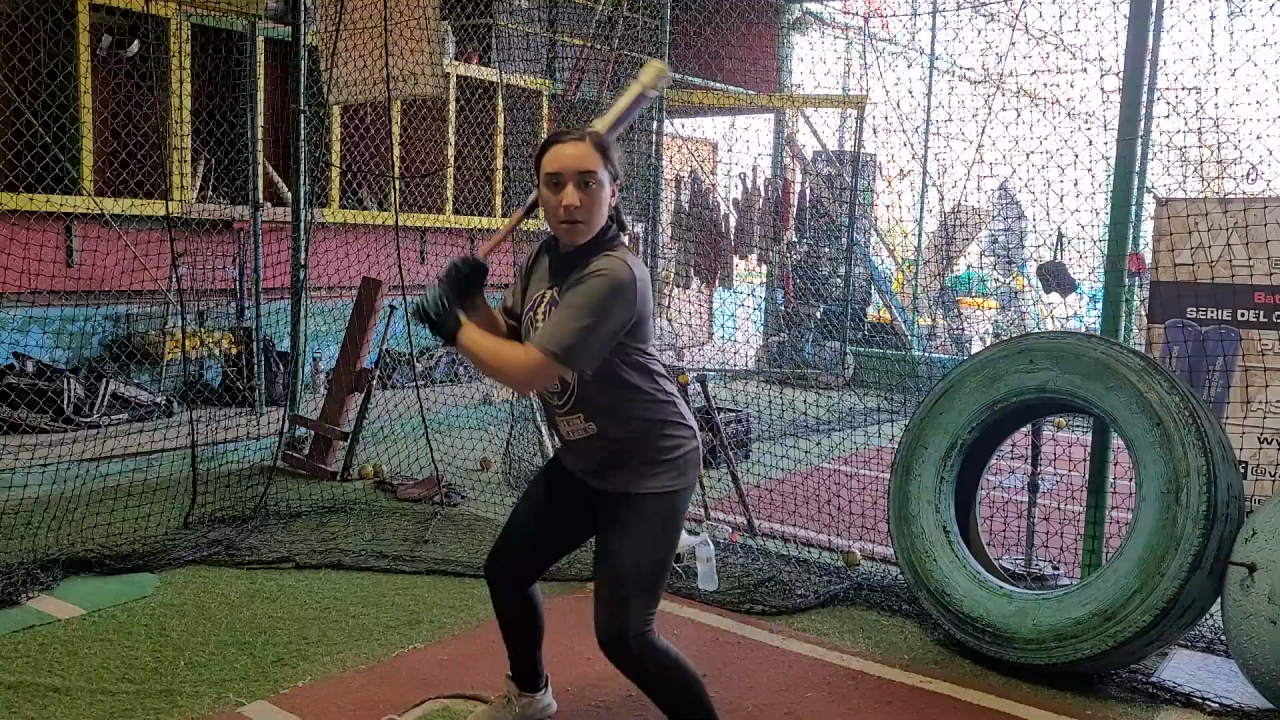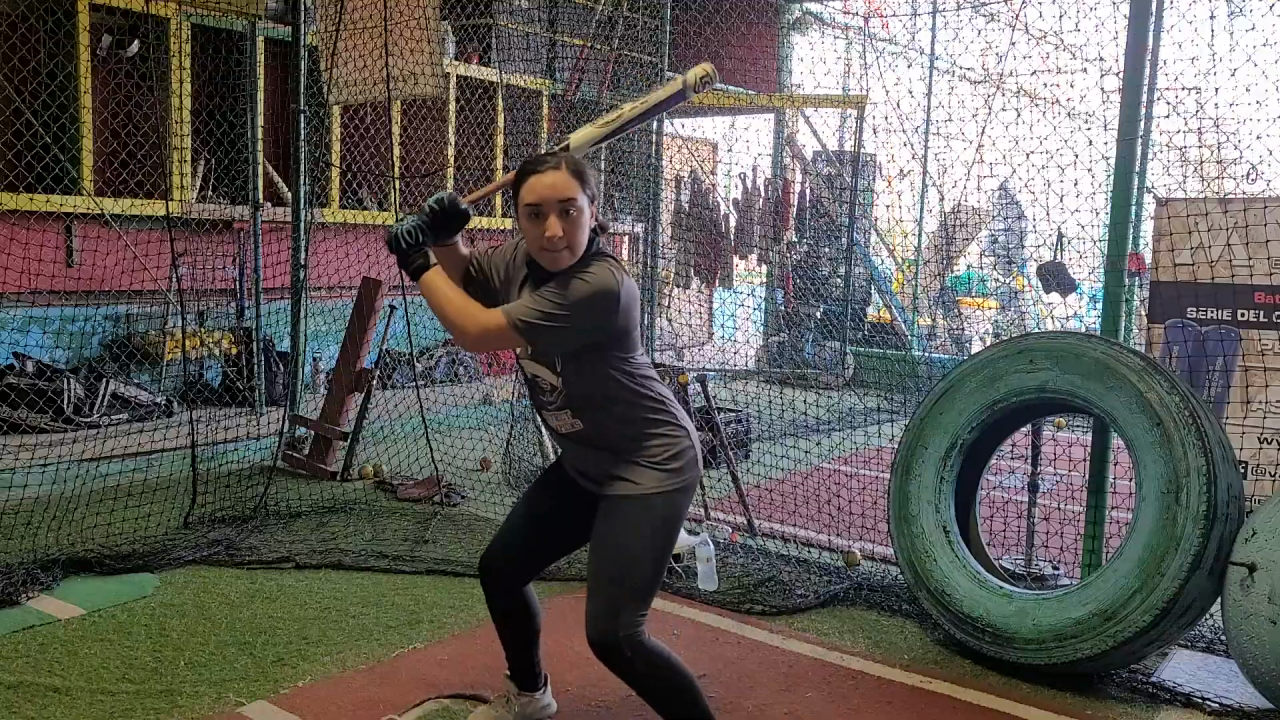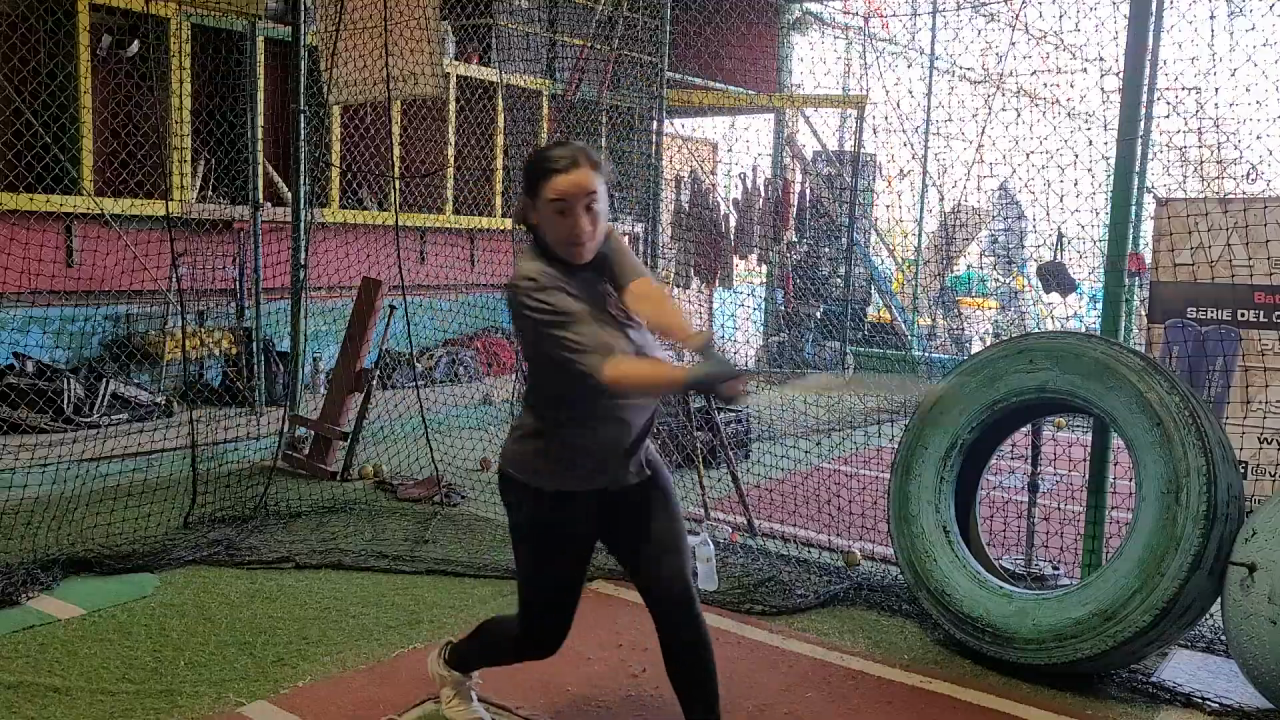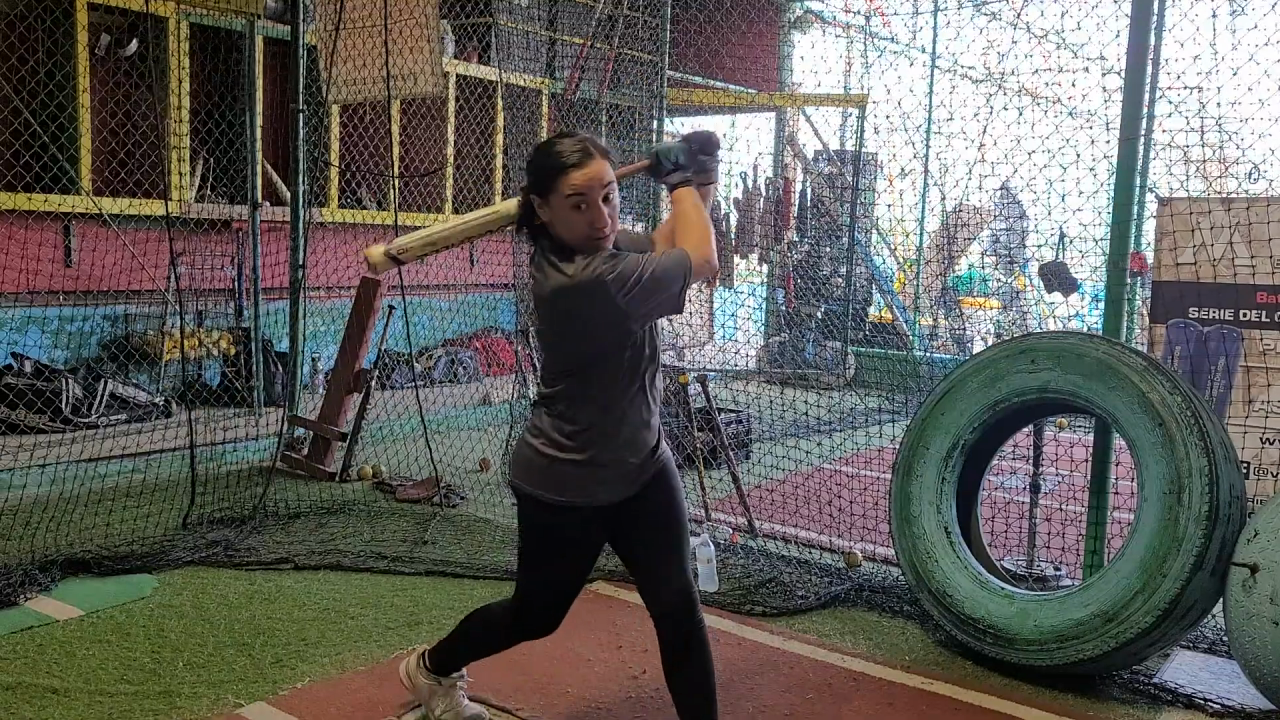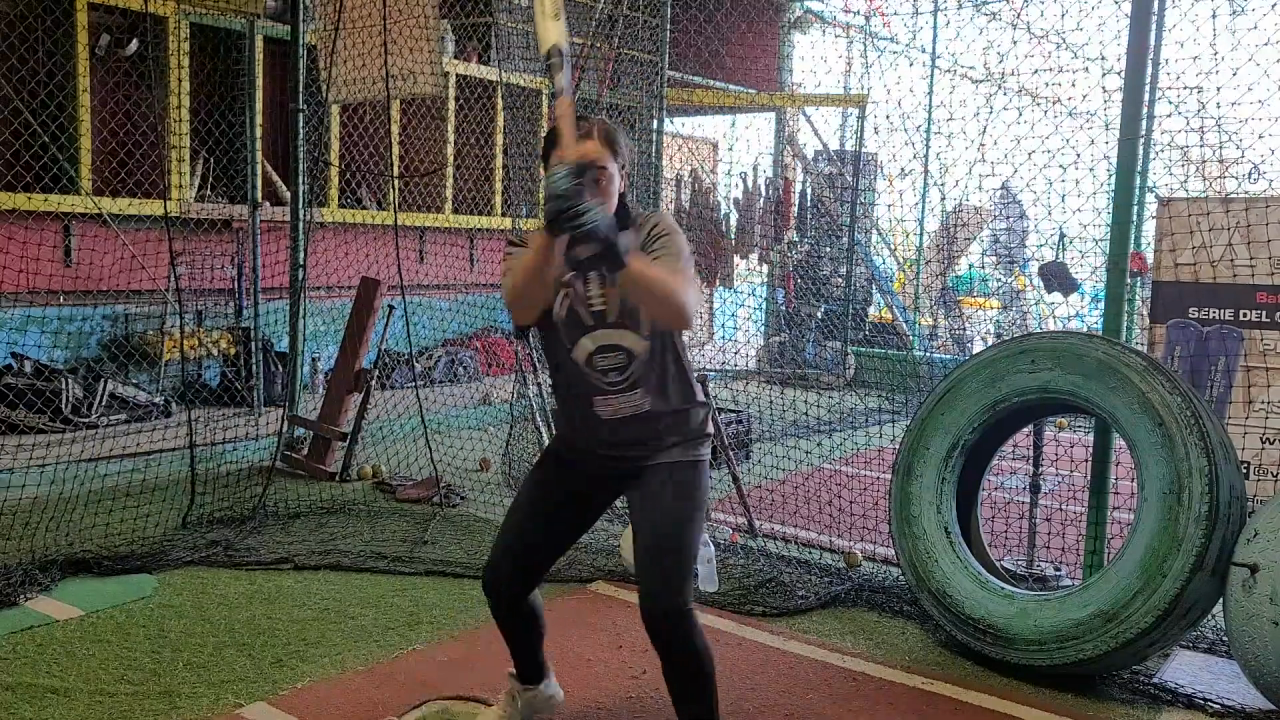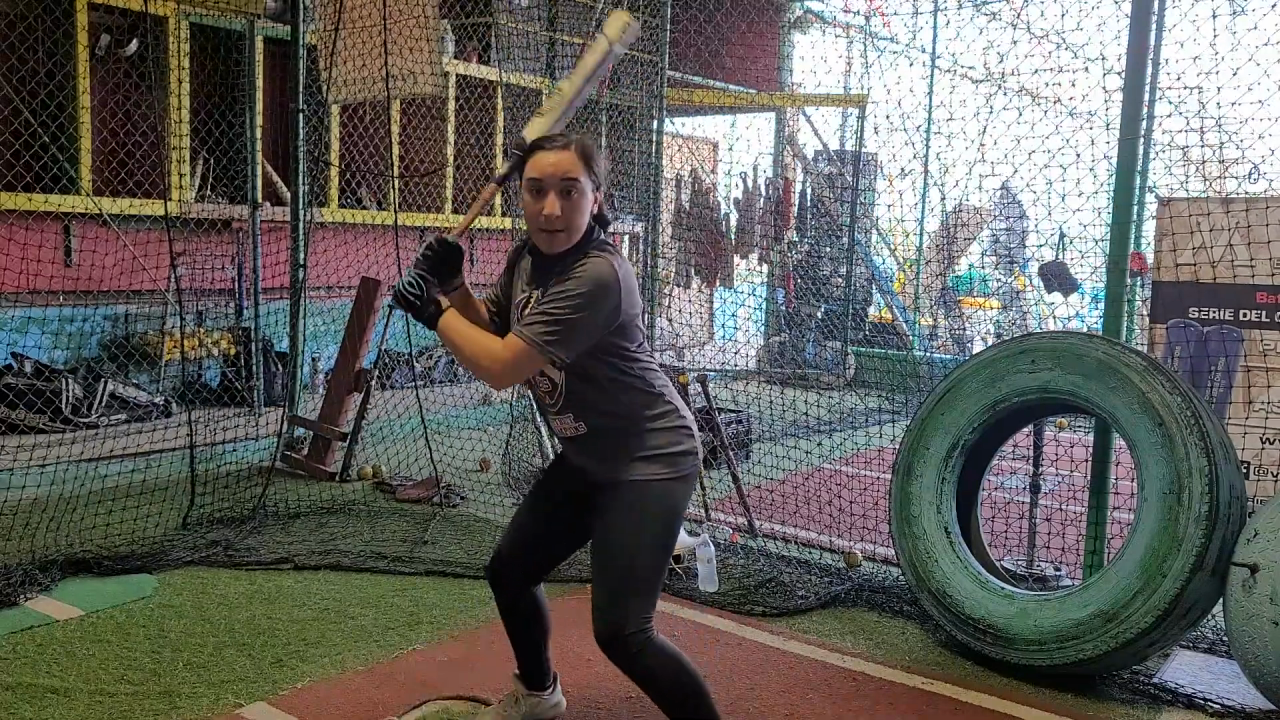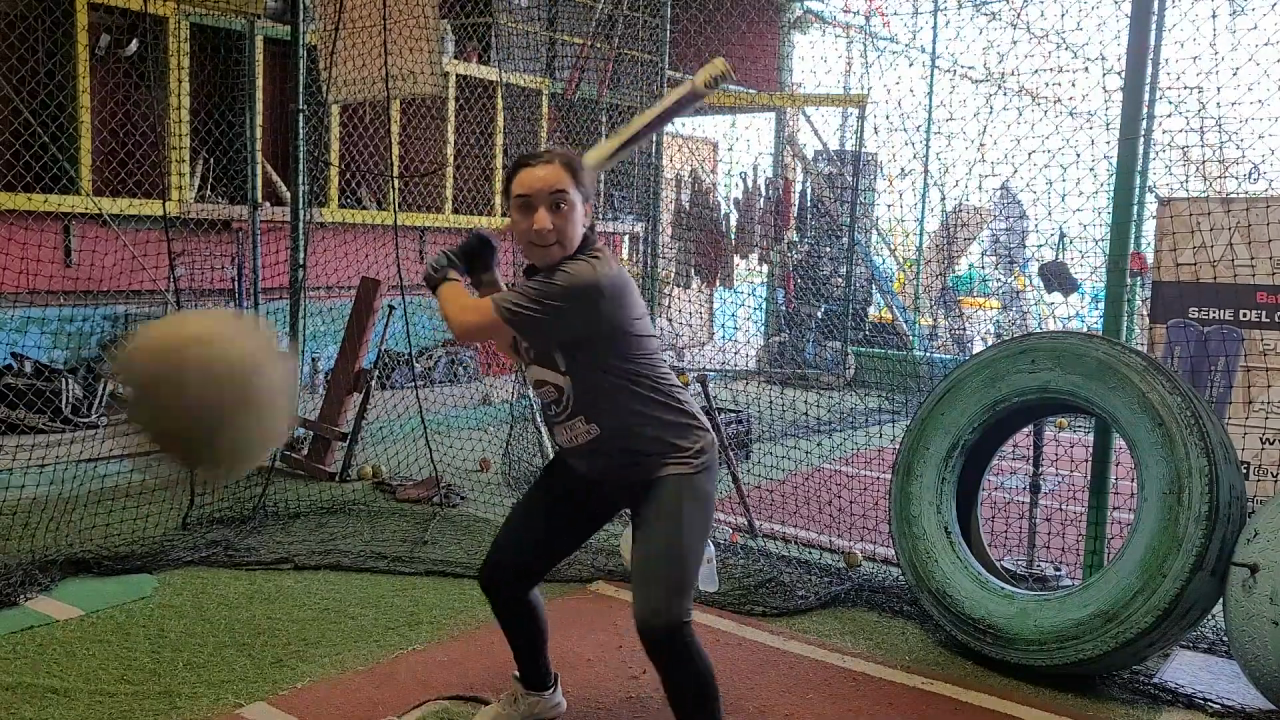
dt=0.5s
person 1, frame 1
left shoulder: (614, 275)
right shoulder: (543, 256)
left elbow: (532, 372)
right elbow: (509, 339)
left wrist: (455, 327)
right wrist: (466, 297)
left hip: (650, 466)
right hip: (582, 460)
left knee: (622, 634)
right knee: (505, 571)
person 1, frame 2
left shoulder: (602, 286)
right shoulder: (521, 259)
left elbow: (474, 331)
right elbow: (461, 276)
left wrist: (417, 259)
right wrist: (441, 236)
left hip: (649, 467)
right hip: (585, 464)
left knee: (612, 635)
right knee: (499, 571)
person 1, frame 3
left shoulder: (608, 249)
right shoulder: (536, 289)
left elbow: (653, 306)
right elbow: (613, 371)
left wrist: (701, 346)
right wrist: (689, 374)
left hip: (629, 460)
right hip: (551, 479)
left knee: (676, 601)
right knee: (541, 632)
right ankle: (454, 664)
person 1, frame 4
left shoulder: (581, 249)
right shoulder: (586, 278)
left elbow: (663, 250)
right elbow: (701, 261)
left wrist: (696, 178)
right wrist: (681, 179)
left hip: (639, 461)
right hip: (565, 479)
left knee: (677, 606)
right knee: (535, 615)
right ankle: (431, 668)
person 1, frame 5
left shoulder: (655, 233)
right shoulder: (536, 245)
left elbow: (682, 311)
right elbow: (522, 309)
left wrist: (617, 245)
right wrist: (555, 224)
left hip: (667, 445)
right hip: (581, 446)
left knee: (665, 608)
right knee: (506, 576)
person 1, frame 6
left shoulder: (600, 276)
right shoulder: (527, 256)
left elbow: (502, 367)
right elbow: (492, 329)
left wrist: (432, 309)
right wrist: (450, 283)
left hip: (648, 461)
right hip: (586, 459)
left knee: (621, 632)
right knee: (509, 571)
person 1, frame 7
left shoulder: (593, 279)
right shoulder: (539, 276)
left elbow: (473, 323)
right elbow: (505, 321)
left wrist: (442, 279)
right wrist: (483, 275)
left hip: (671, 462)
right hip: (587, 463)
left knee: (662, 624)
right knee: (501, 575)
